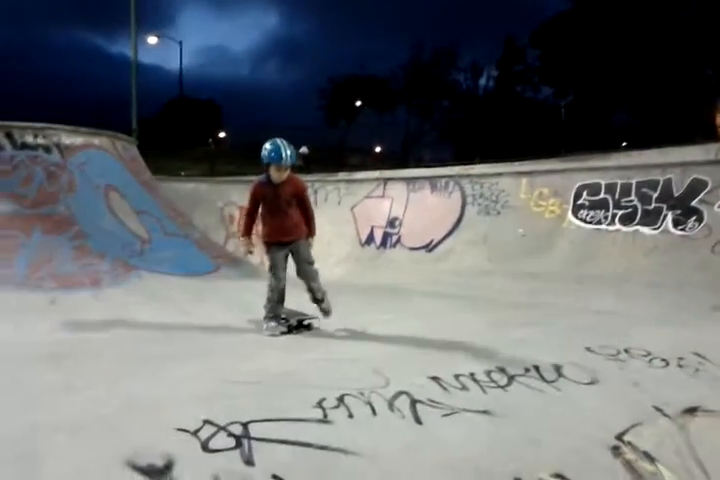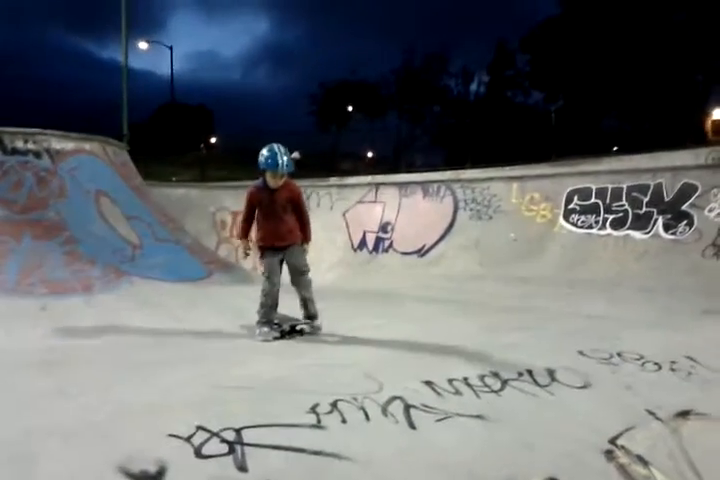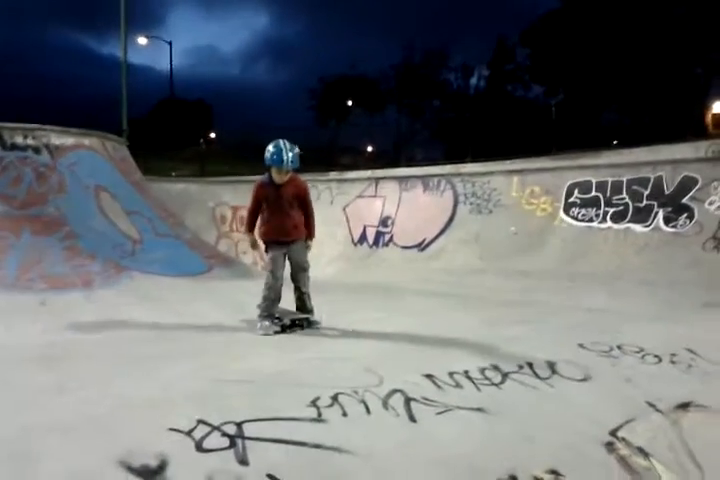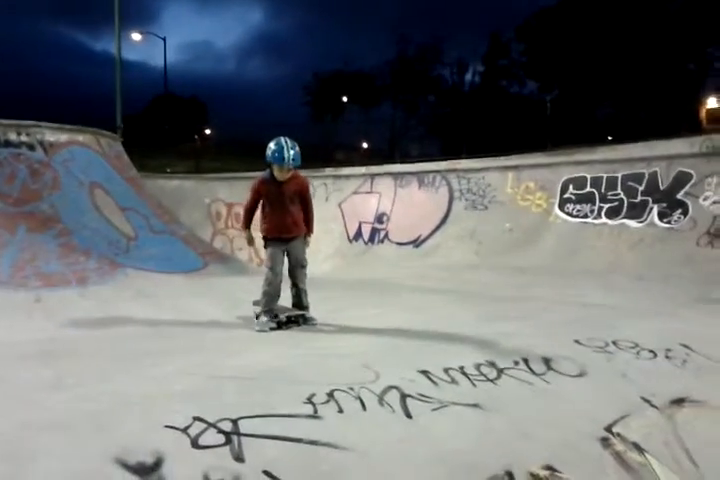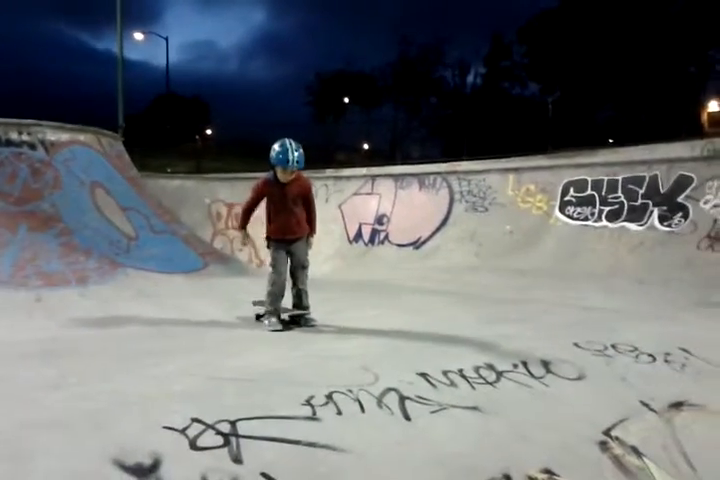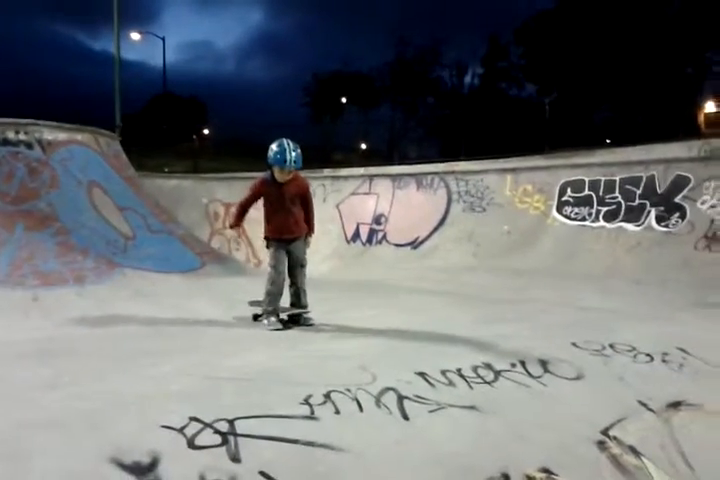
dt=0.1s
person 1, frame 1
left shoulder: (297, 184)
right shoulder: (259, 187)
left elbow: (307, 209)
right elbow: (251, 212)
left wrist: (311, 233)
right wrist: (246, 236)
left hip: (298, 236)
right hip: (274, 240)
left knee: (308, 270)
right knee: (277, 279)
left ankle: (321, 299)
right ankle: (272, 318)
person 1, frame 2
left shoulder: (293, 190)
right shoulder: (255, 192)
left elbow: (302, 215)
right elbow: (247, 216)
left wrist: (306, 240)
right wrist: (244, 239)
left hip: (293, 242)
right hip: (268, 245)
left knee: (301, 279)
right knee: (270, 284)
left ankle: (311, 316)
right ankle: (265, 323)
person 1, frame 3
left shoulder: (299, 185)
right shoulder: (261, 187)
left elbow: (308, 211)
right elbow: (253, 210)
left wrist: (310, 236)
right wrist: (250, 233)
left hip: (297, 239)
right hip: (273, 240)
left knee: (301, 277)
right knee: (274, 278)
left ankle: (305, 313)
right ankle: (266, 318)
person 1, frame 4
left shoulder: (301, 182)
right shoulder: (262, 183)
left elbow: (307, 207)
right elbow: (250, 206)
left wrist: (308, 232)
right wrist: (246, 229)
left hip: (297, 235)
right hip: (273, 237)
left knee: (299, 273)
right knee: (273, 274)
left ankle: (301, 310)
right ankle: (265, 314)
person 1, frame 5
left shoulder: (304, 184)
right shoulder: (266, 184)
left elbow: (310, 209)
right elbow: (250, 205)
left wrist: (311, 233)
right wrist: (243, 228)
left hip: (300, 237)
right hip: (277, 238)
left knee: (300, 275)
right knee: (277, 274)
left ankle: (301, 312)
right ankle: (271, 314)
person 1, frame 6
left shoulder: (301, 184)
right shoulder: (263, 184)
left elbow: (308, 208)
right elbow: (245, 204)
left wrist: (309, 232)
right wrist: (236, 225)
left hip: (298, 236)
right hip: (275, 237)
left knee: (298, 274)
right knee: (276, 274)
left ankle: (299, 311)
right ankle: (270, 314)
